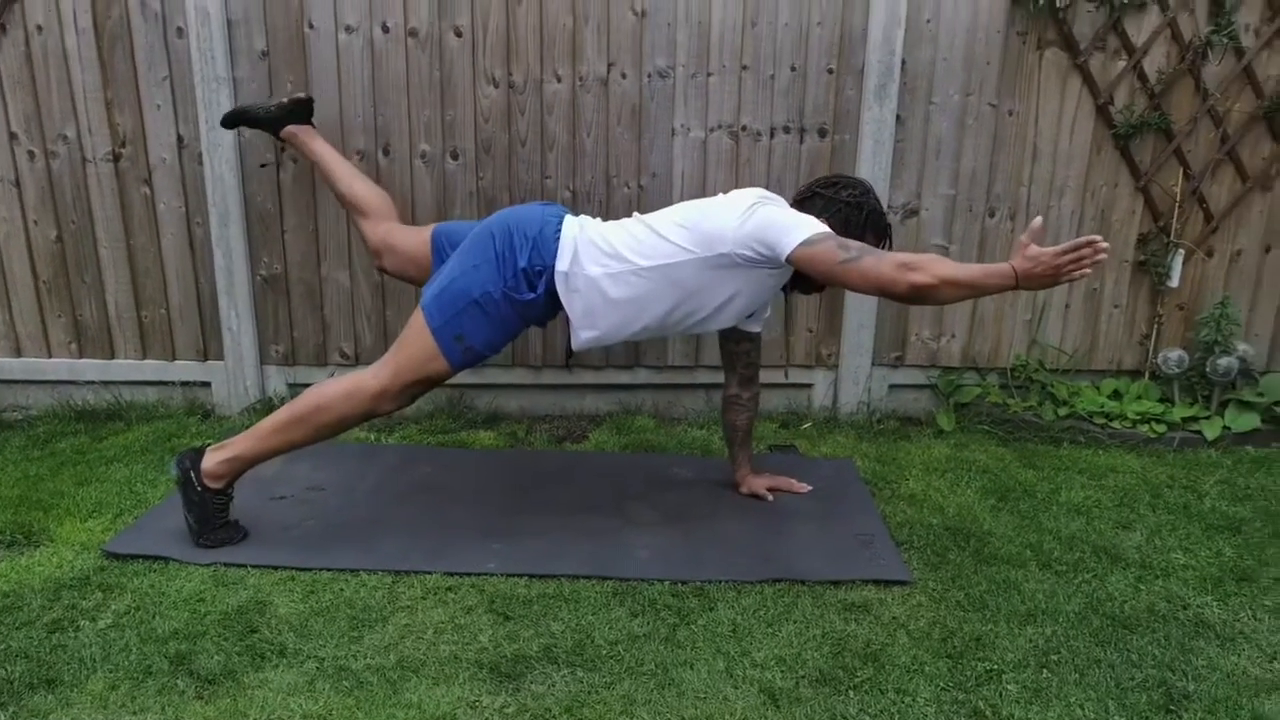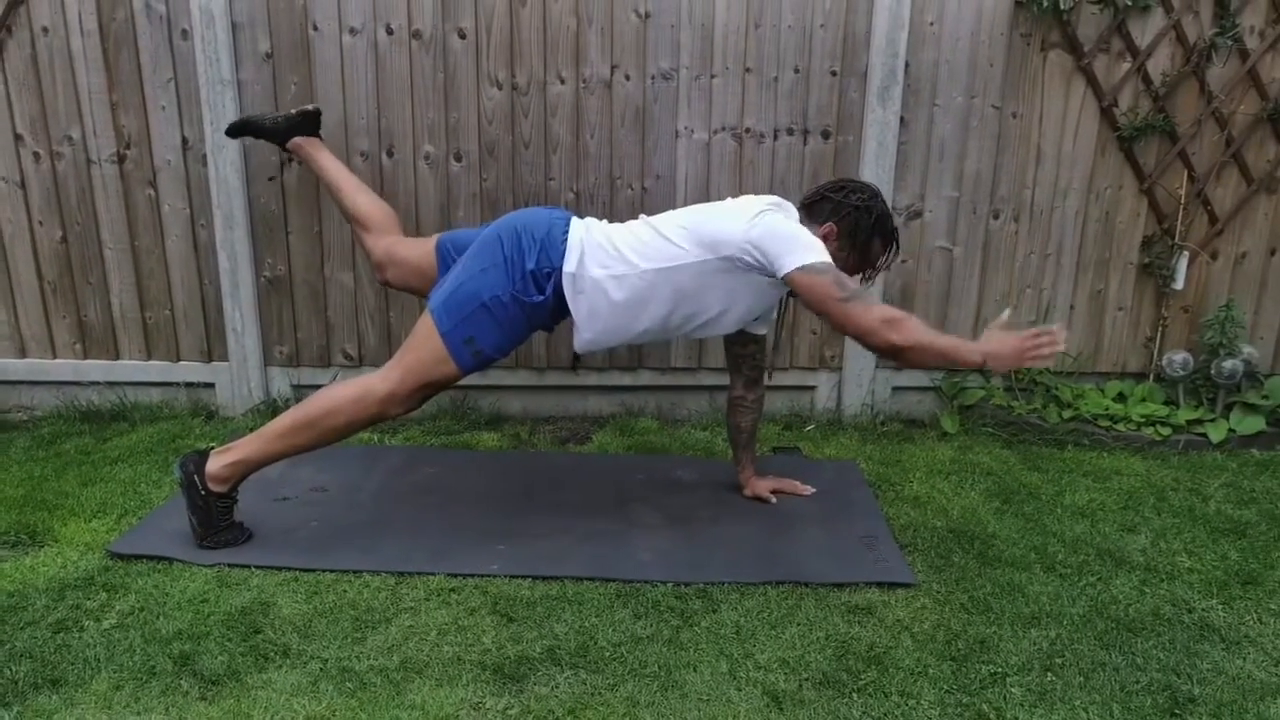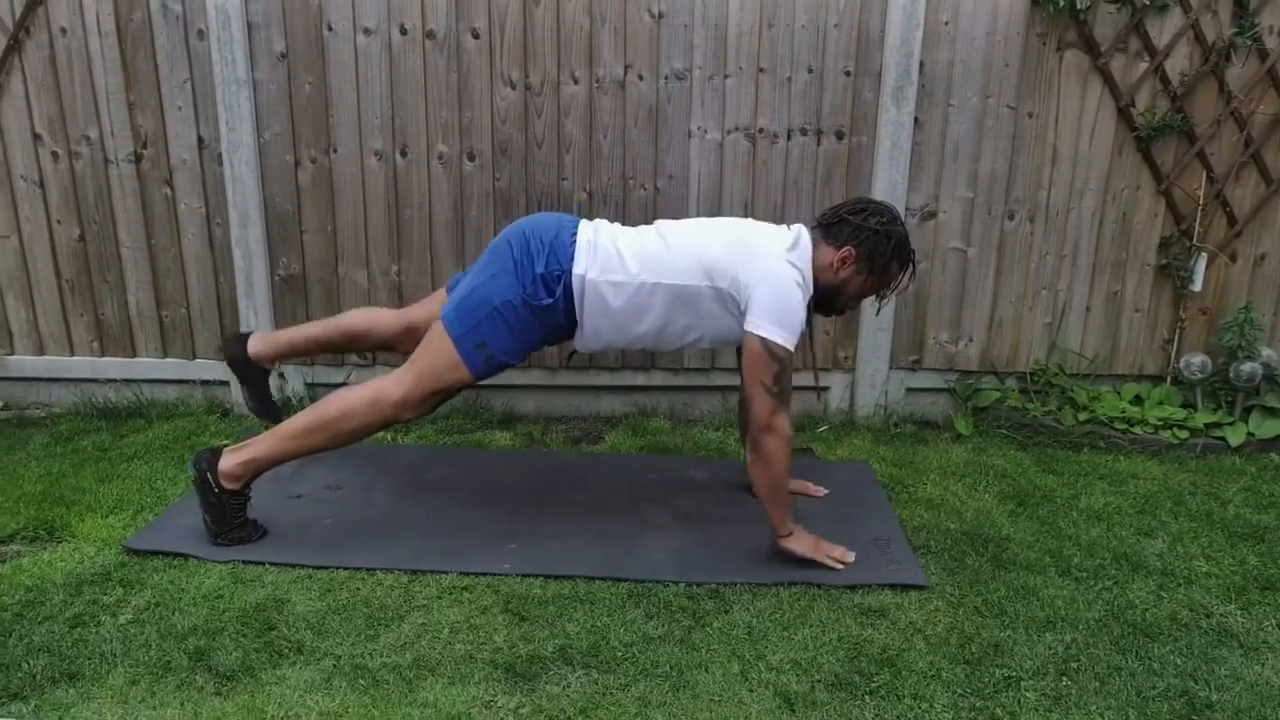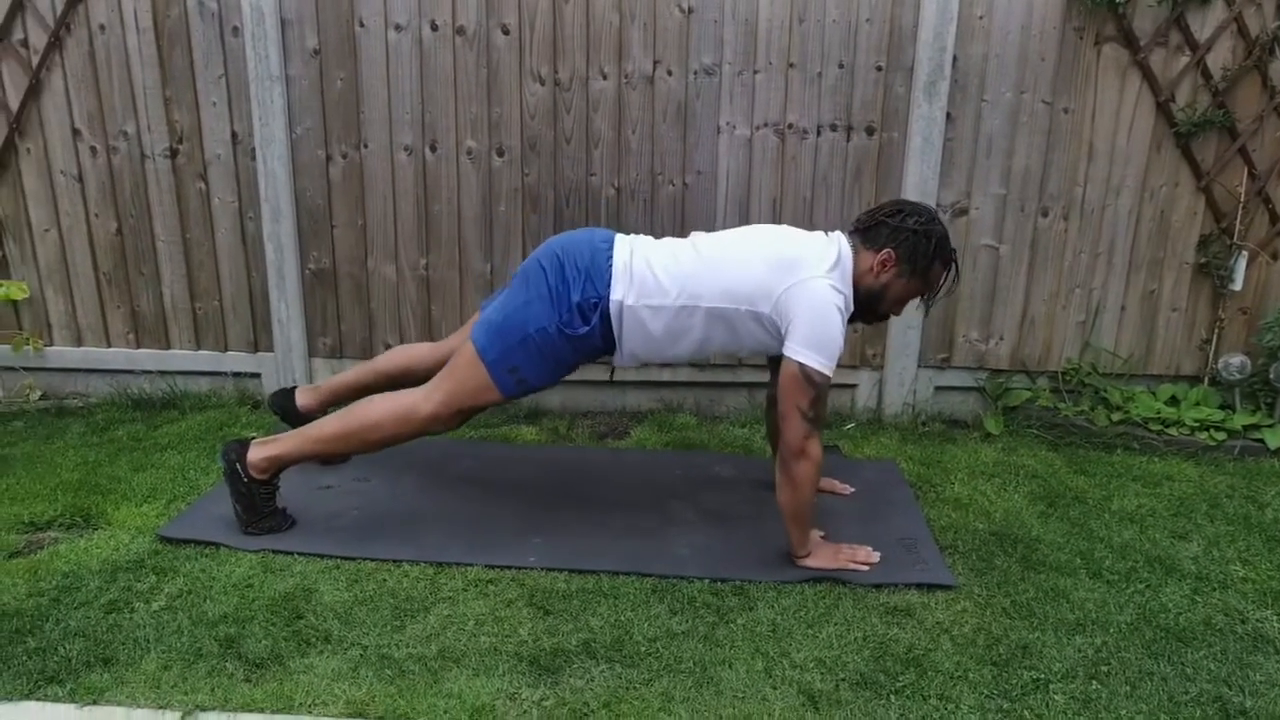
dt=0.4s
person 1, frame 1
left shoulder: (757, 277)
right shoulder: (769, 224)
left elbow: (741, 376)
right elbow: (905, 280)
left wrist: (744, 470)
right wrist: (1016, 274)
left hip: (536, 253)
right hip: (531, 258)
left knee: (388, 240)
right knee: (392, 383)
left ankle: (295, 127)
right ankle: (215, 468)
person 1, frame 2
left shoulder: (760, 282)
right shoulder: (778, 231)
left elbow: (747, 377)
right elbow: (877, 326)
left wrist: (749, 472)
right wrist: (981, 351)
left hip: (543, 258)
right hip: (538, 263)
left knee: (390, 252)
right knee: (396, 389)
left ankle: (301, 140)
right ankle: (217, 472)
person 1, frame 3
left shoulder: (775, 254)
right shoulder: (782, 279)
left elbow: (752, 395)
right elbow: (769, 416)
left wrist: (762, 474)
right wrist: (787, 530)
left hip: (553, 254)
right hip: (548, 268)
left knee: (399, 328)
right knee: (410, 392)
left ankle: (259, 349)
right ankle: (231, 469)
person 1, frame 4
left shoulder: (812, 258)
right shoulder: (823, 299)
left elbow: (780, 397)
right elbow: (800, 438)
left wrist: (795, 470)
right wrist: (805, 545)
left hip: (586, 267)
right hip: (583, 294)
left knee: (446, 358)
right knee: (441, 403)
left ankle: (307, 400)
right ankle: (260, 459)
